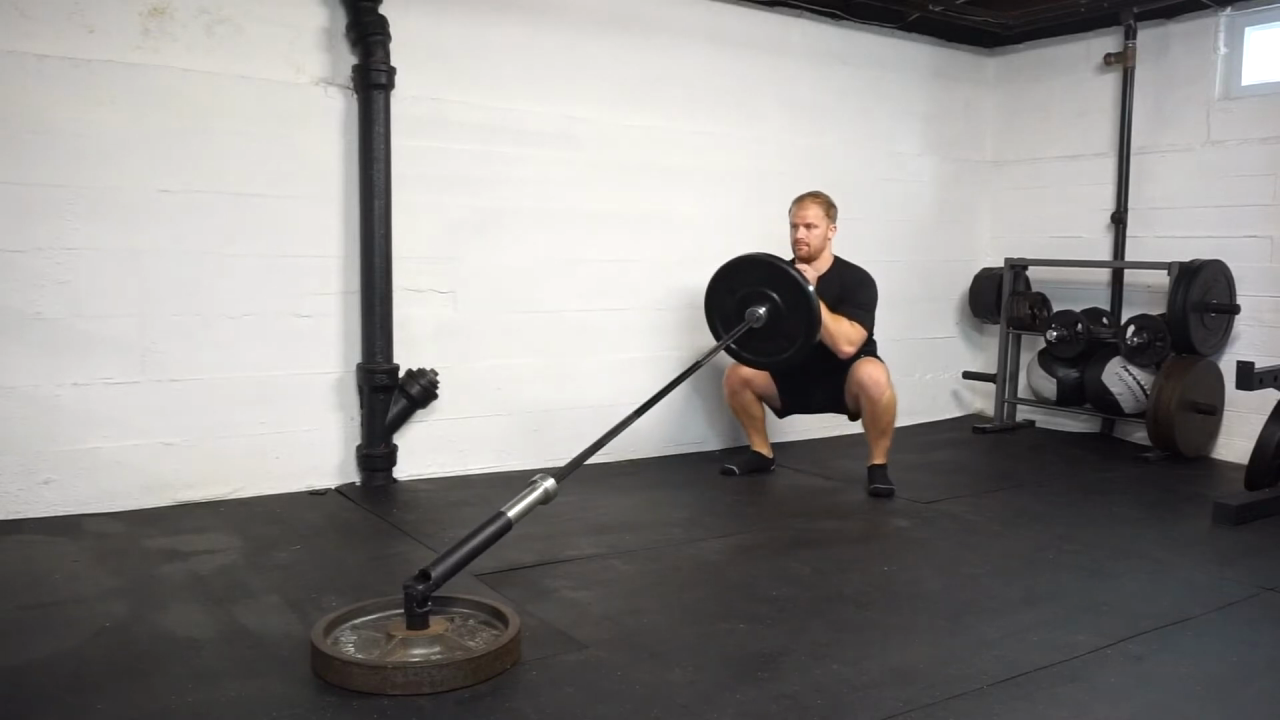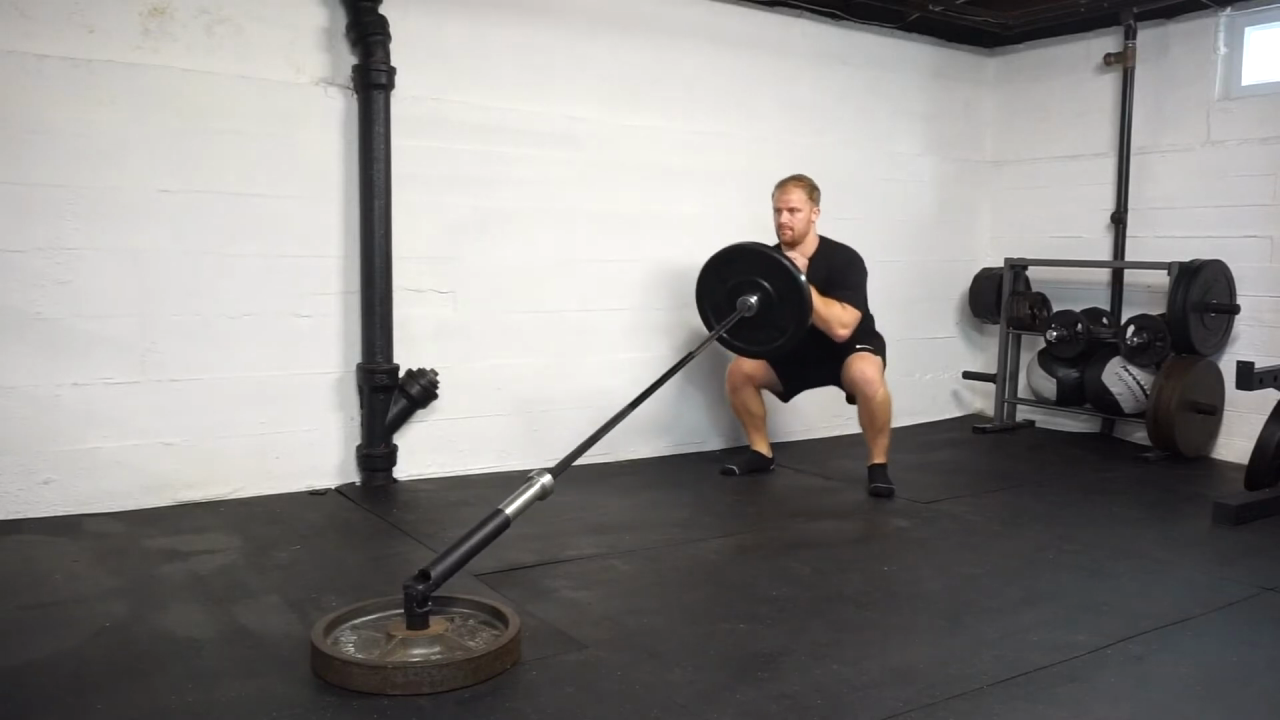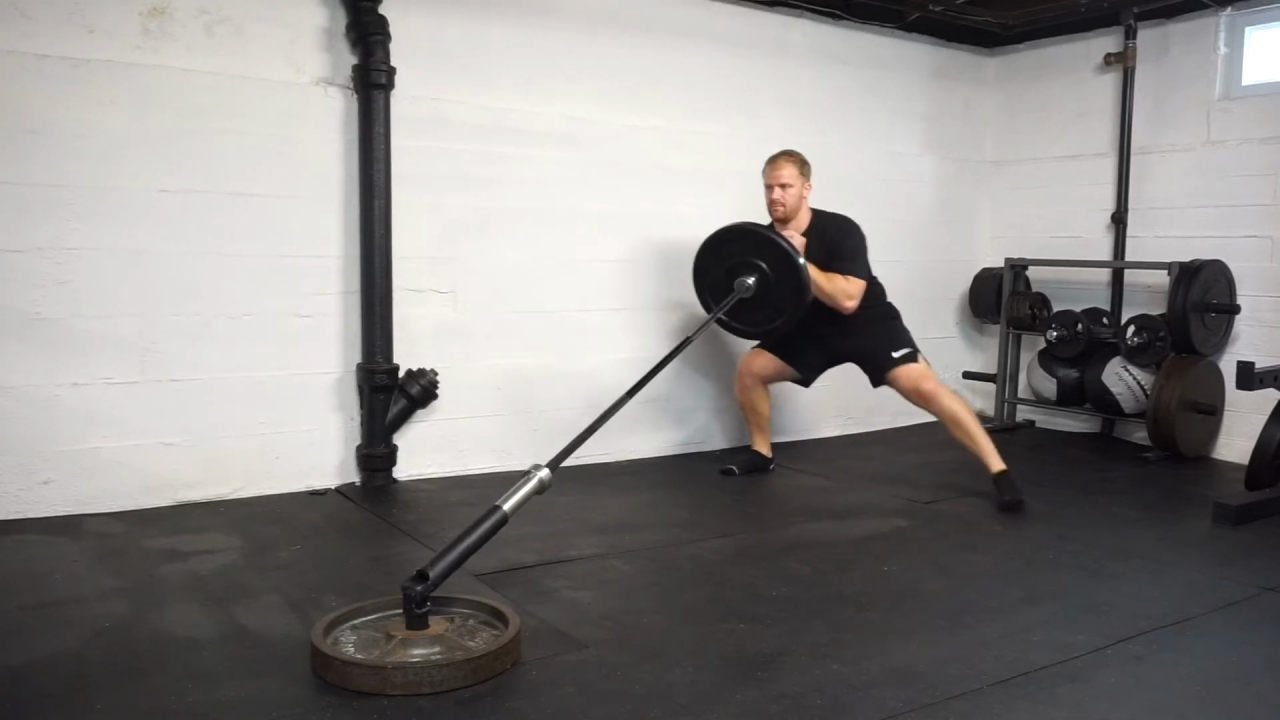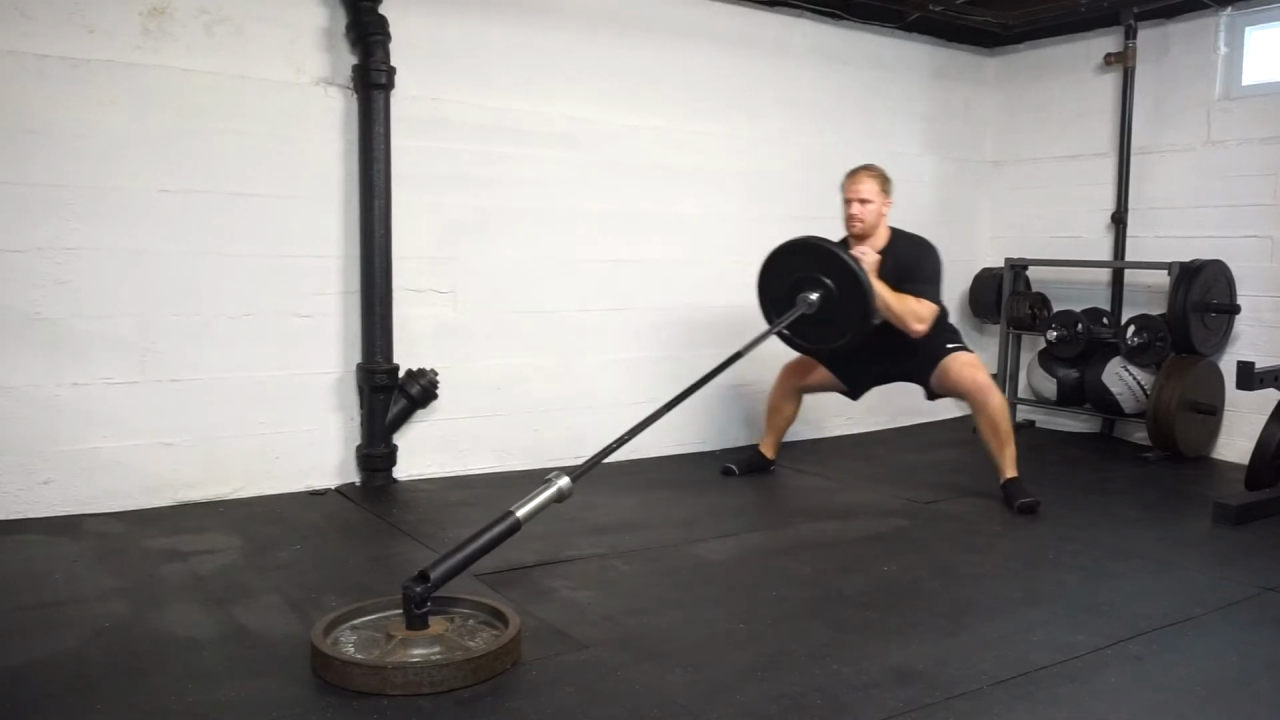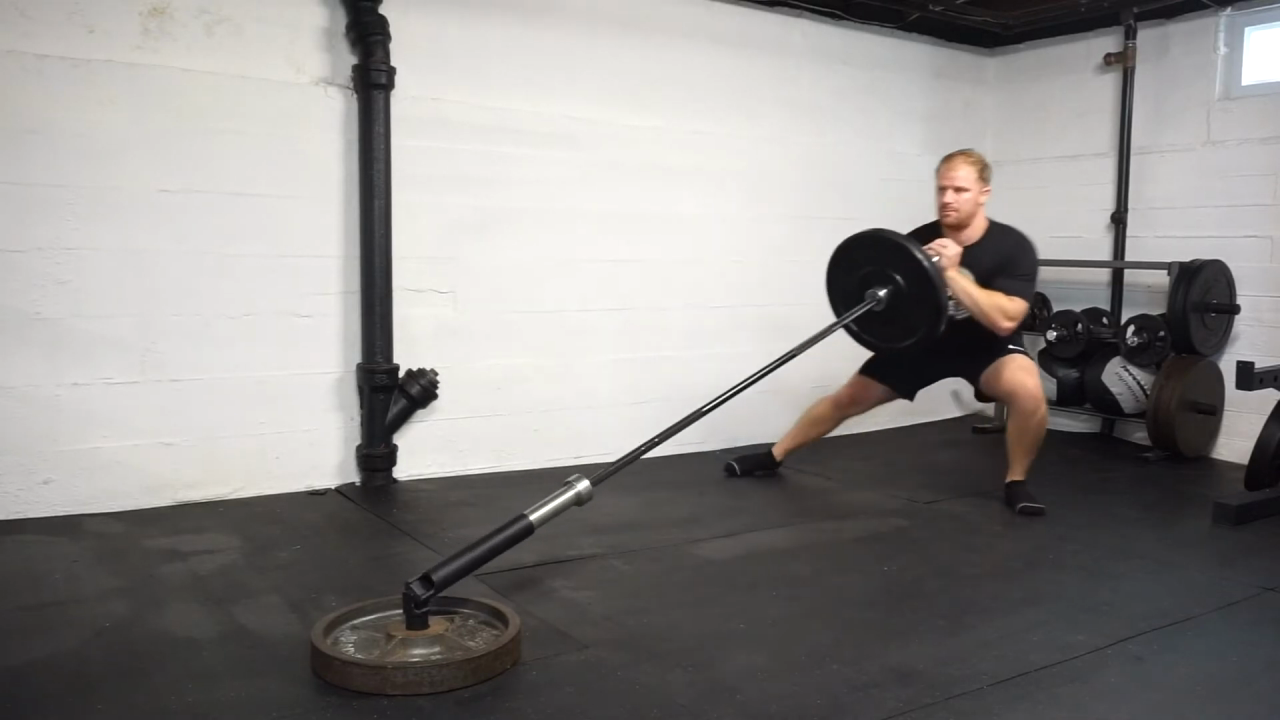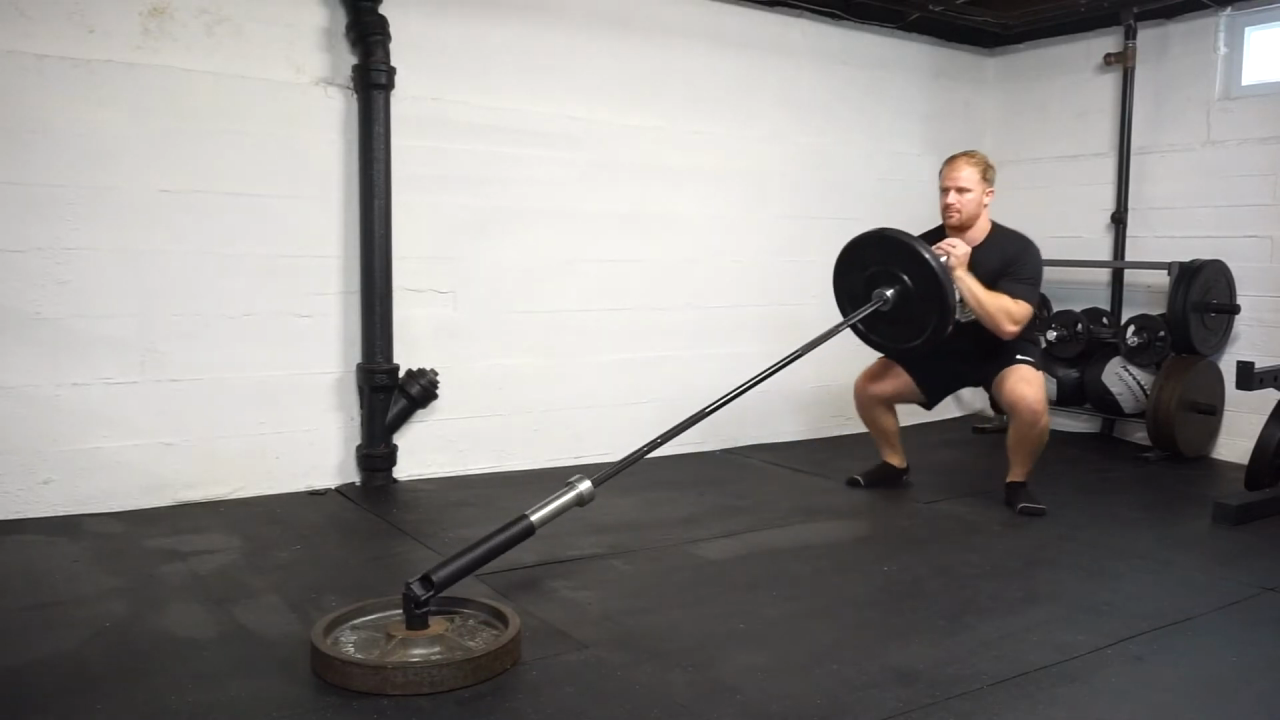
dt=0.4s
person 1, frame 1
left shoulder: (855, 281)
left elbow: (846, 346)
left hip: (844, 380)
right hip: (797, 375)
left knee: (873, 377)
right knee: (738, 376)
left ankle: (878, 466)
right ankle: (761, 452)
person 1, frame 2
left shoulder: (843, 260)
left elbow: (841, 328)
left hip: (850, 348)
right hip: (797, 349)
left knee: (865, 376)
right knee: (739, 371)
left ankle: (878, 464)
right ankle: (761, 451)
person 1, frame 3
left shoulder: (839, 231)
left elbow: (848, 300)
left hip: (867, 322)
right hip: (811, 328)
left knee: (924, 387)
right knee: (749, 369)
left ankle: (999, 471)
right ankle: (760, 452)
person 1, frame 4
left shoulder: (915, 252)
left elbow: (917, 323)
left wrist: (871, 279)
left hip: (925, 344)
right hip: (866, 345)
left knee: (977, 382)
right knee: (793, 375)
left ankle: (1010, 479)
right ankle: (764, 454)
person 1, frame 5
left shoulder: (1013, 248)
right shoulder: (917, 243)
left elbow: (1005, 321)
left wrist: (953, 273)
left hip: (986, 344)
left knee: (1027, 391)
right knee: (849, 398)
left ankle: (1016, 482)
right ankle: (775, 455)
person 1, frame 6
left shoulder: (1016, 251)
right shoulder: (925, 247)
left elbow: (1009, 325)
left wrist: (960, 273)
left hip: (1002, 352)
right hip: (940, 347)
left knee: (1029, 401)
right knee: (868, 388)
left ankle: (1016, 483)
right ankle: (894, 464)
